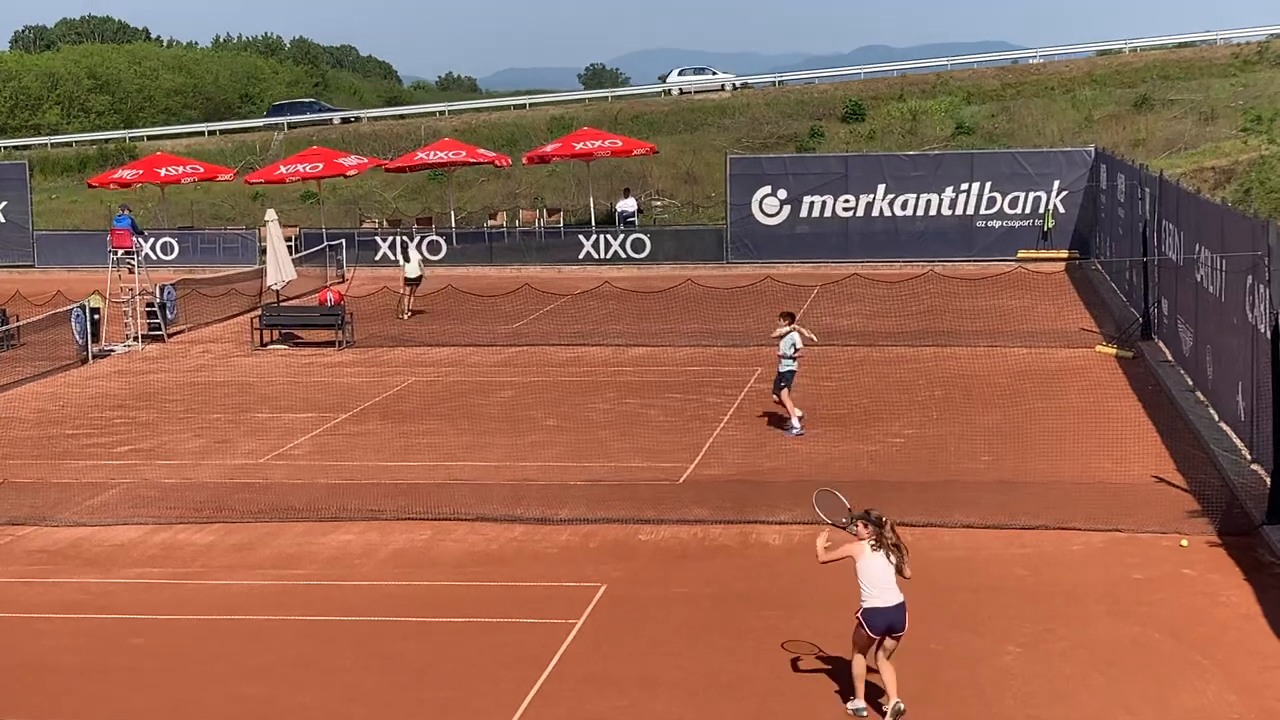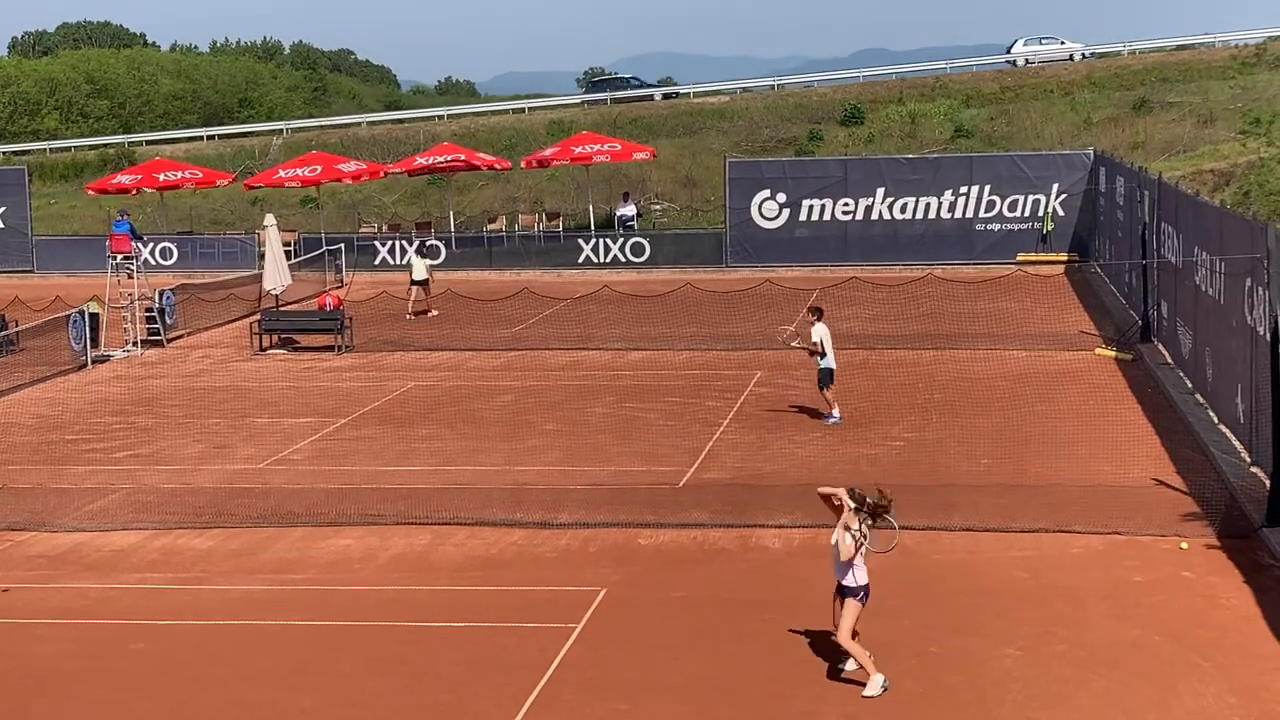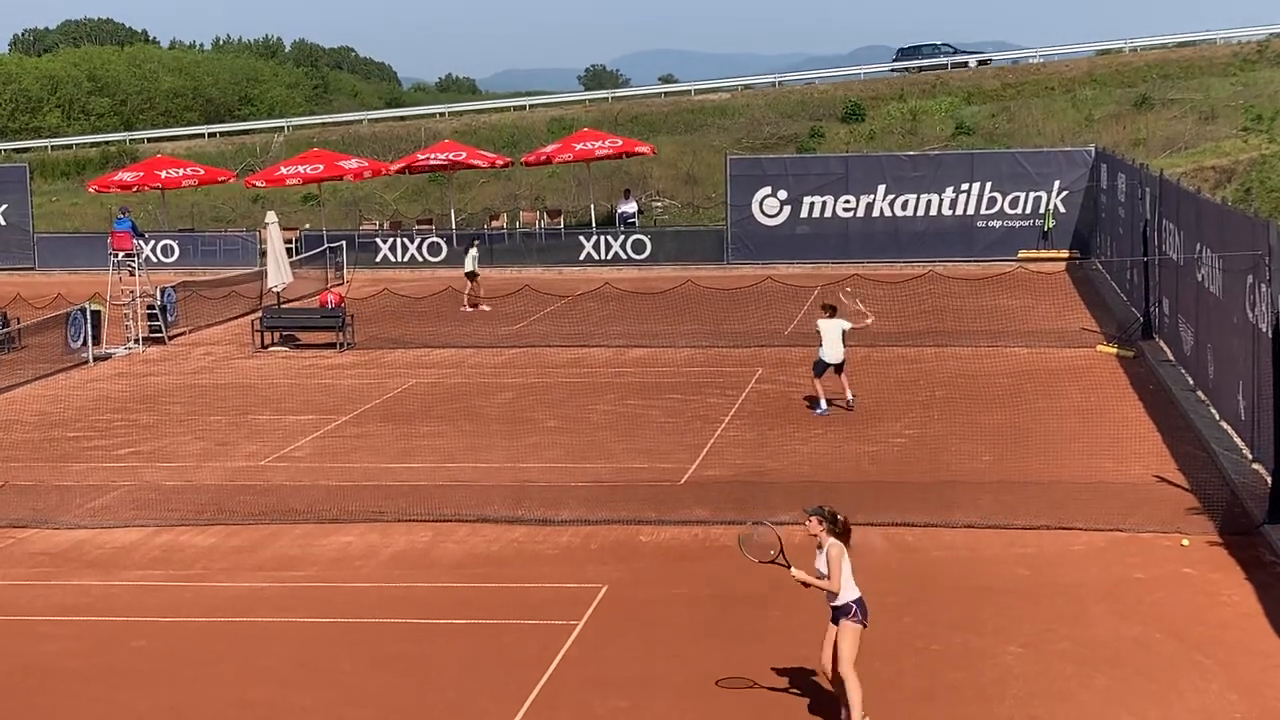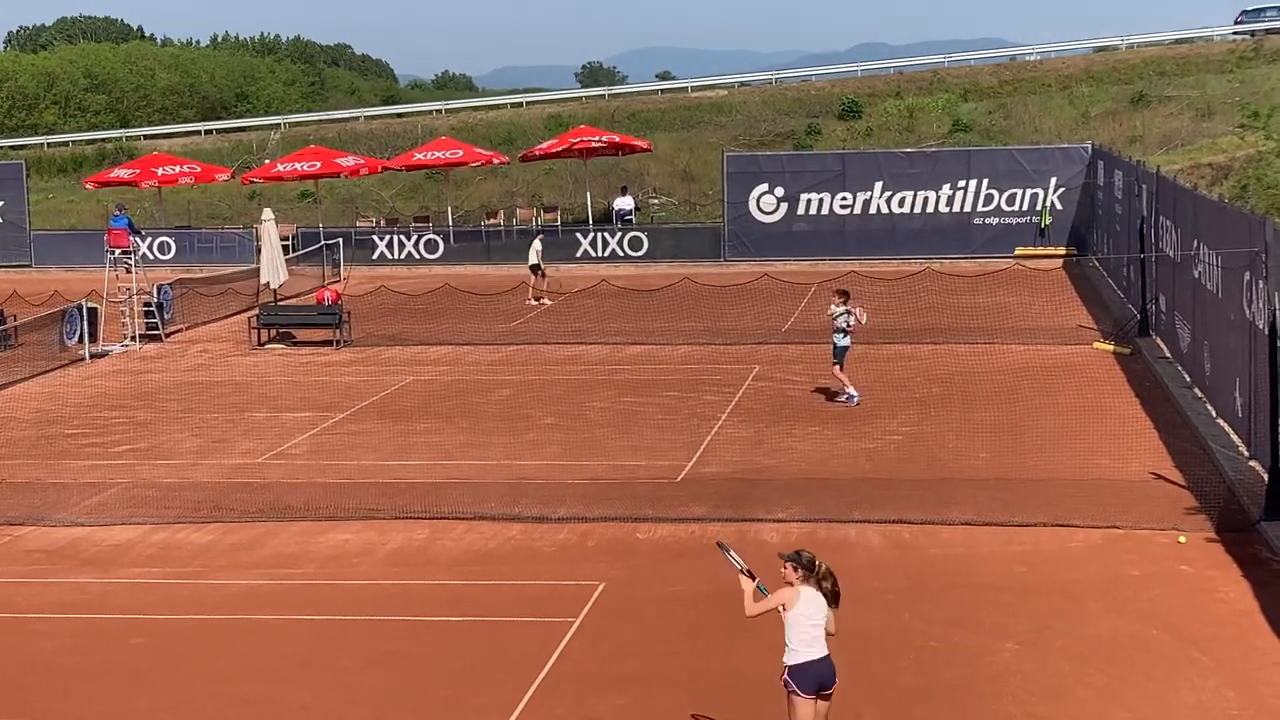
dt=1s
person 1, frame 1
left shoulder: (855, 547)
right shoulder: (892, 548)
left elbow: (822, 557)
right elbow: (907, 574)
left wrist: (820, 545)
left hip: (874, 614)
right hip: (898, 611)
left knee: (858, 654)
right knee: (883, 659)
left ankle: (860, 703)
right ankle: (894, 702)
person 1, frame 2
left shoulder: (860, 530)
right shoulder: (844, 516)
left elbow: (845, 557)
right elbow: (821, 492)
left wrist: (841, 529)
right wrist: (837, 492)
left hip: (857, 589)
right hip: (842, 585)
left knee: (843, 639)
right knee: (841, 628)
left ankle: (877, 677)
right ankle: (860, 656)
person 1, frame 3
left shoulder: (833, 548)
right shoulder: (822, 547)
left elbow: (835, 586)
left wrist: (806, 578)
right wrist: (807, 578)
left hip: (851, 610)
right hip: (840, 611)
left knee: (845, 669)
right knee: (826, 667)
person 1, frame 4
left shoulder: (788, 594)
right shoulder: (820, 597)
left elbow: (750, 611)
left wrist: (748, 590)
left hip: (800, 672)
right hip: (825, 668)
